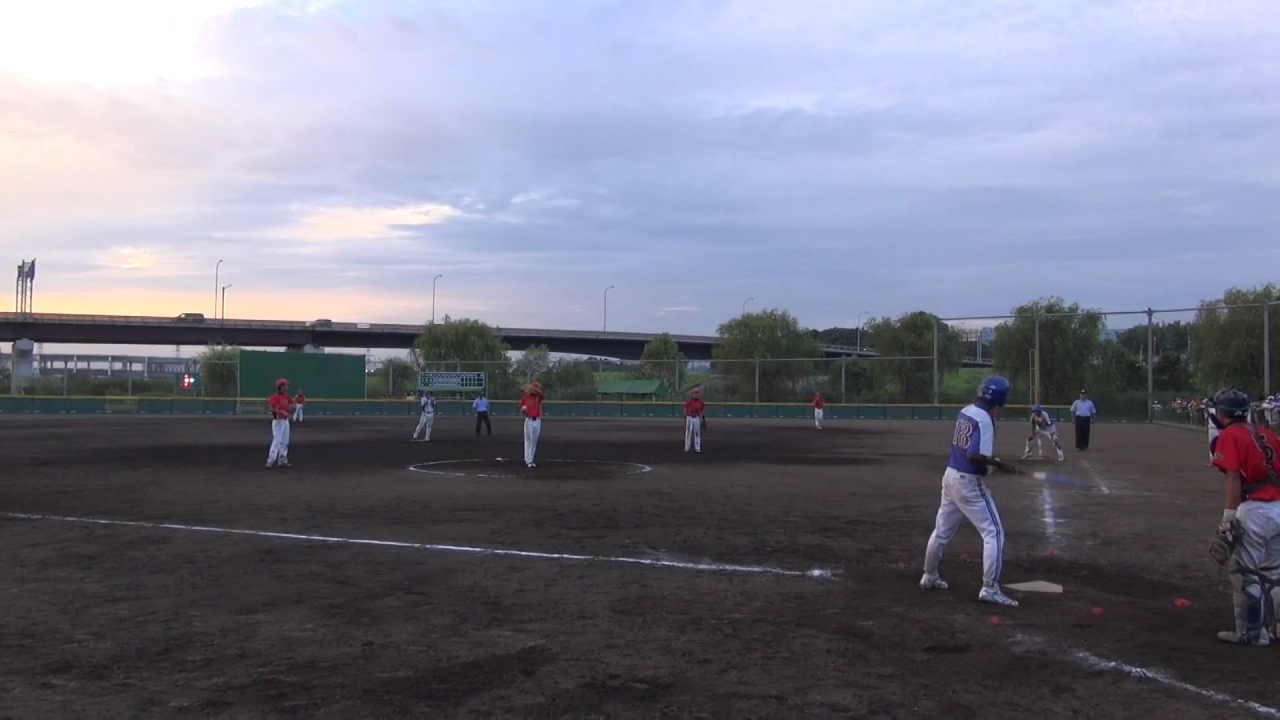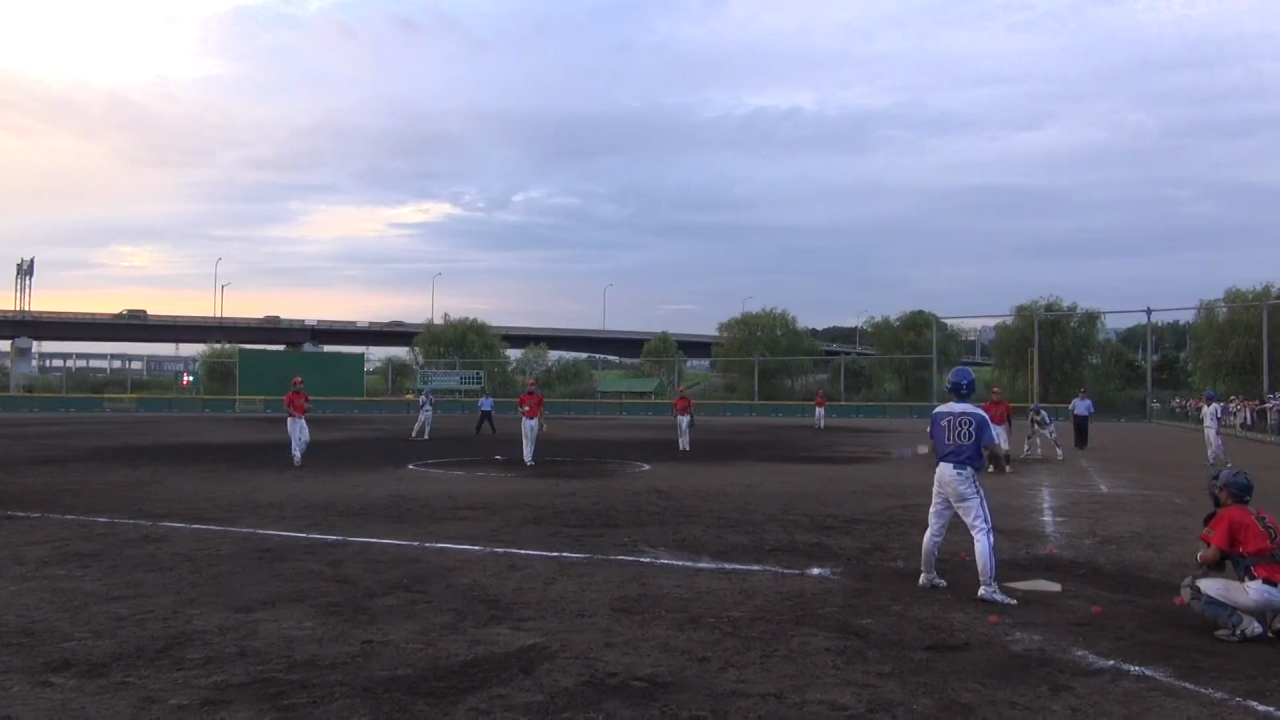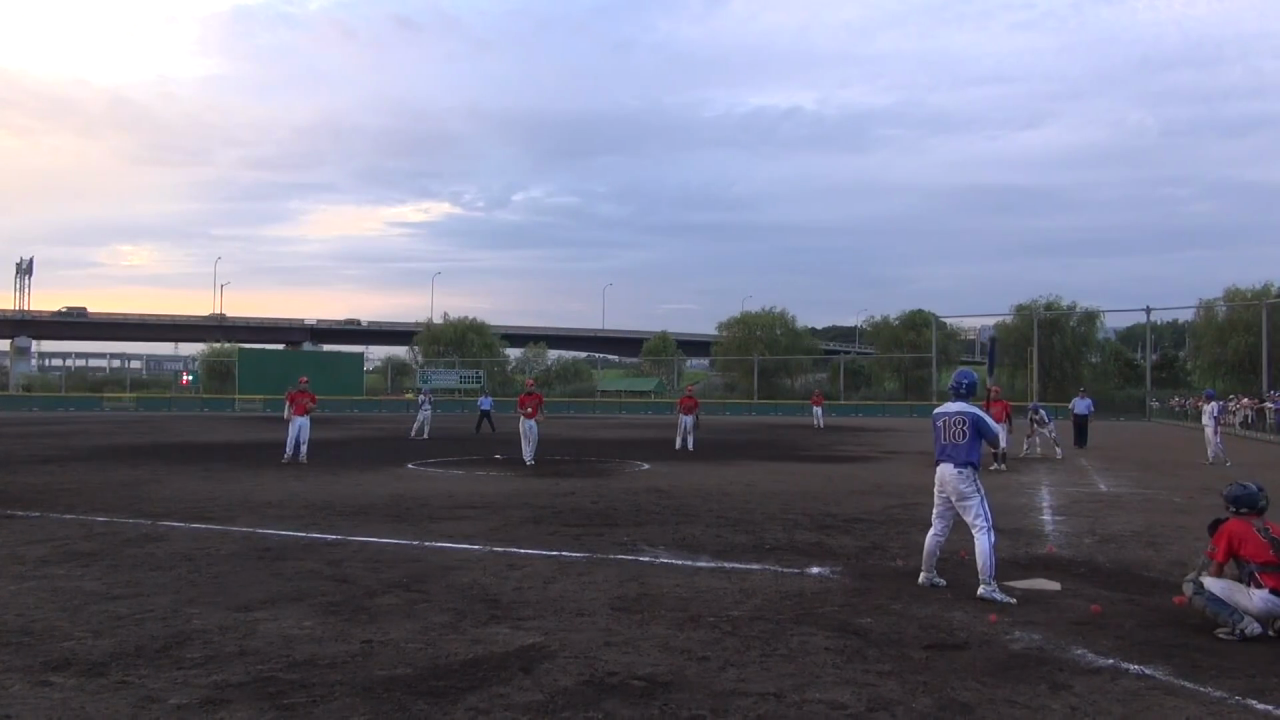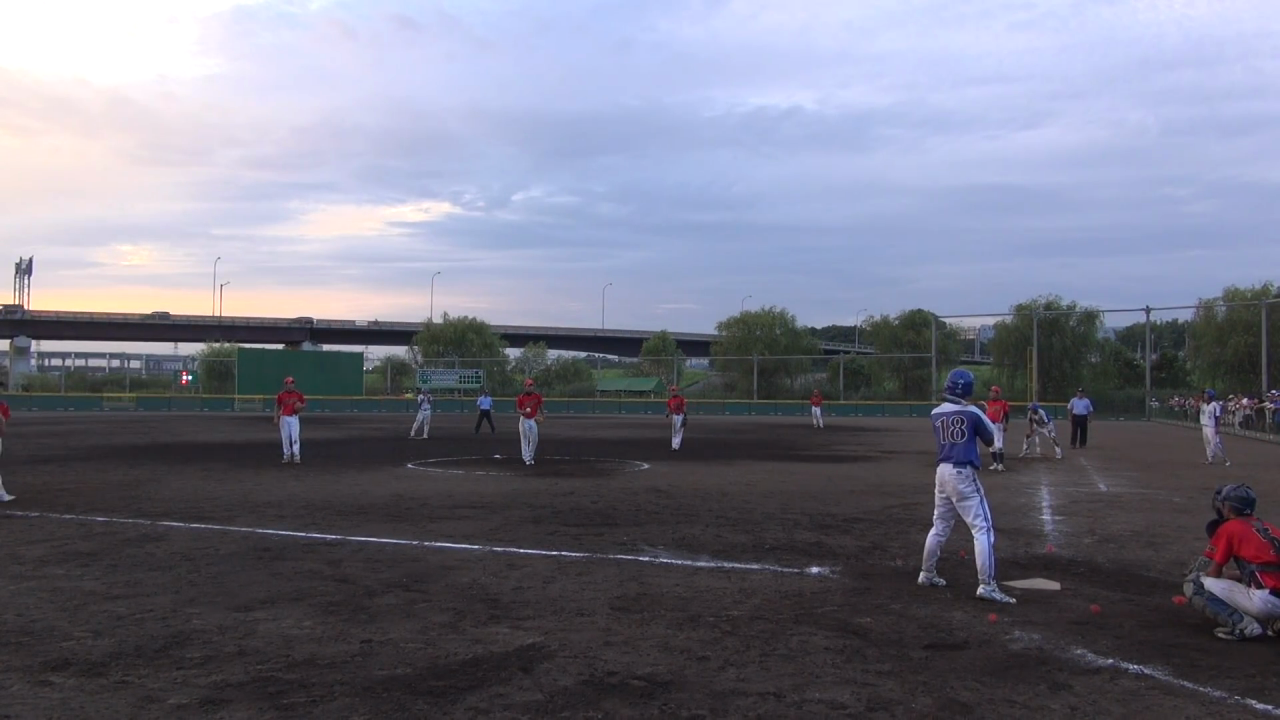
dt=1s
person 1, frame 1
left shoulder: (965, 412)
right shoulder: (984, 420)
right elbow: (974, 456)
left wrist: (994, 461)
right wrist: (998, 464)
left hip: (950, 476)
right hip: (968, 482)
left knee: (942, 530)
right knee: (993, 534)
left ankle: (929, 576)
right ankle: (990, 589)
person 1, frame 2
left shoulder: (938, 412)
right shoulder: (979, 416)
left elbow: (934, 445)
right elbow: (989, 449)
left hip: (942, 472)
right hip: (965, 475)
left knee: (935, 527)
right knee: (982, 532)
left ankle: (927, 575)
right ankle: (988, 587)
person 1, frame 3
left shoulder: (938, 413)
right shoulder: (974, 414)
right elbow: (995, 444)
right wrist: (986, 423)
left hip: (942, 472)
right hip: (964, 475)
left knee: (939, 526)
right knee: (983, 530)
left ankle: (927, 574)
right ankle: (987, 586)
person 1, frame 4
left shoulder: (936, 413)
right shoulder: (972, 412)
right elbow: (989, 441)
left hip: (942, 472)
right hip: (963, 474)
left knee: (940, 527)
right knee: (982, 530)
left ankle: (927, 574)
right ankle: (987, 586)
person 2, frame 1
left shoulder: (1230, 435)
left elbow: (1234, 480)
left wrist: (1228, 519)
left hip: (1256, 510)
left knee: (1242, 572)
left ankle: (1251, 633)
person 2, frame 2
left shoulder: (1227, 515)
right shoulder: (1263, 516)
left elbow: (1212, 555)
left wrist: (1199, 557)
right wrist: (1227, 554)
left hip: (1260, 593)
left knee: (1190, 588)
left ankle: (1243, 625)
person 2, frame 3
left shoulder: (1230, 527)
left elbow: (1215, 573)
left wrist: (1204, 574)
right wrist: (1231, 573)
left hip: (1262, 600)
left knee: (1192, 583)
left ankle: (1242, 624)
person 2, frame 4
left shoulder: (1228, 528)
left elbow: (1213, 573)
right wrist: (1229, 574)
left hip: (1263, 602)
left knee: (1193, 584)
left ankle: (1243, 625)
